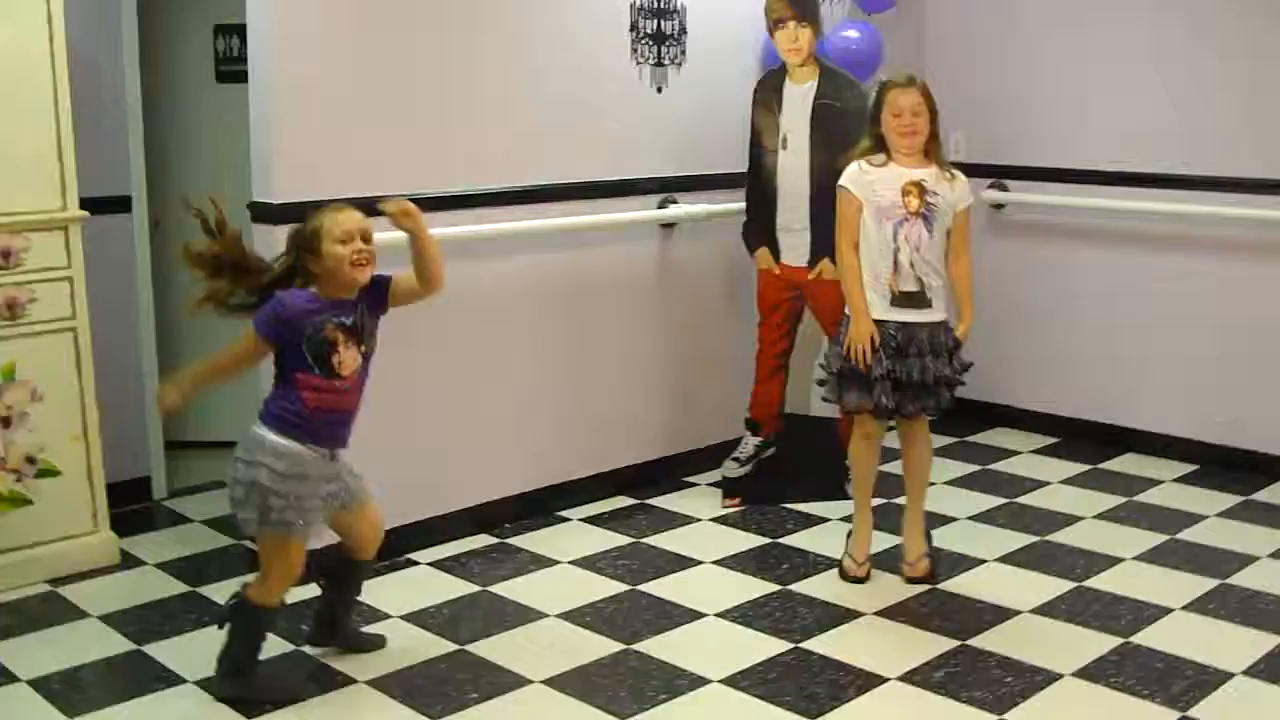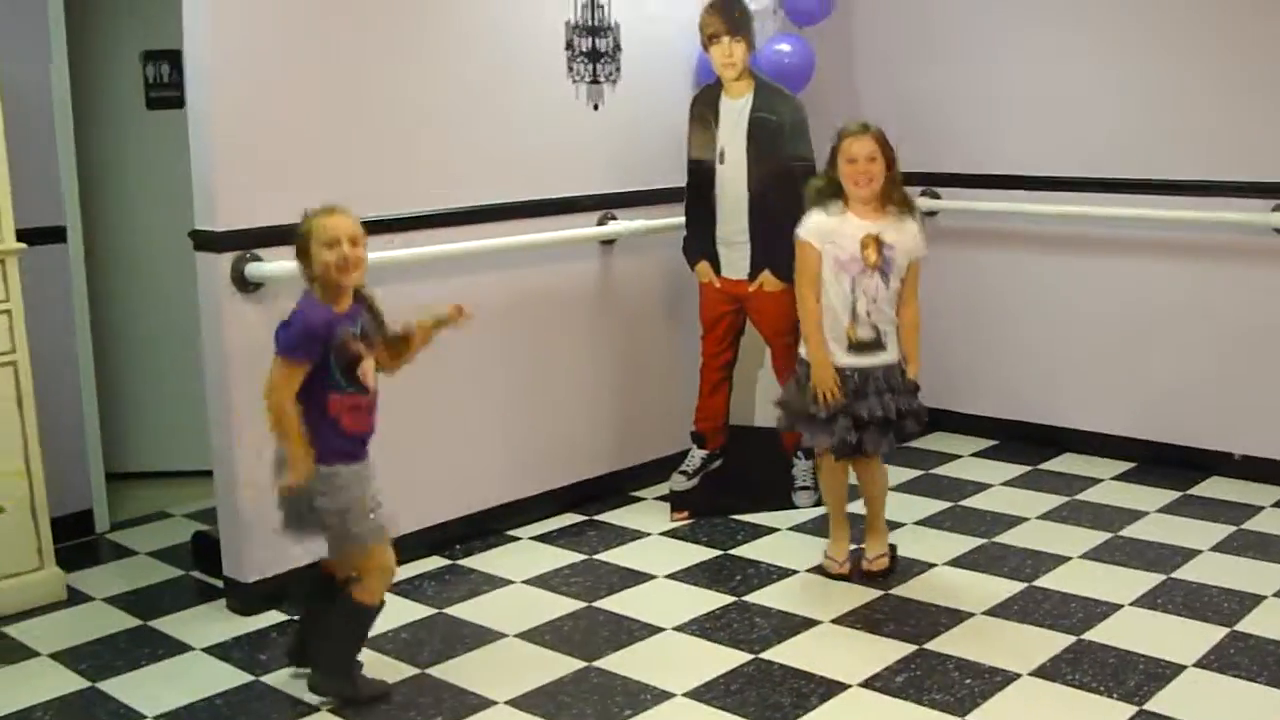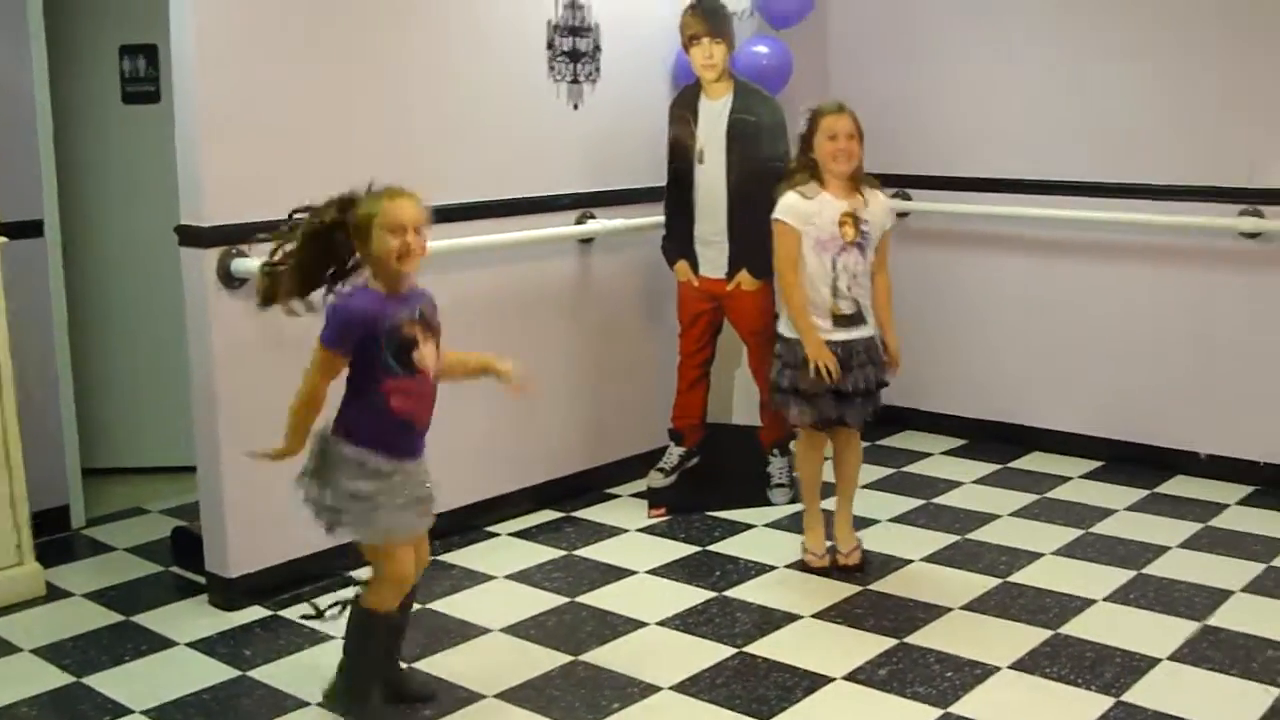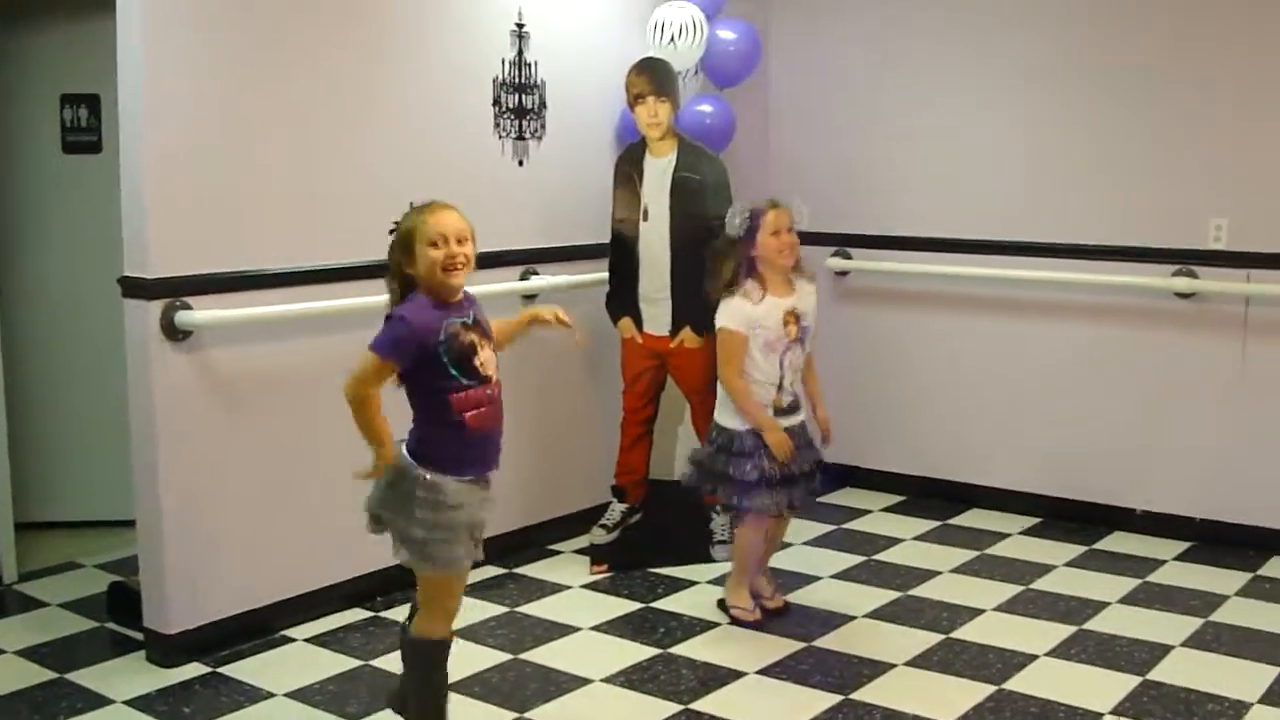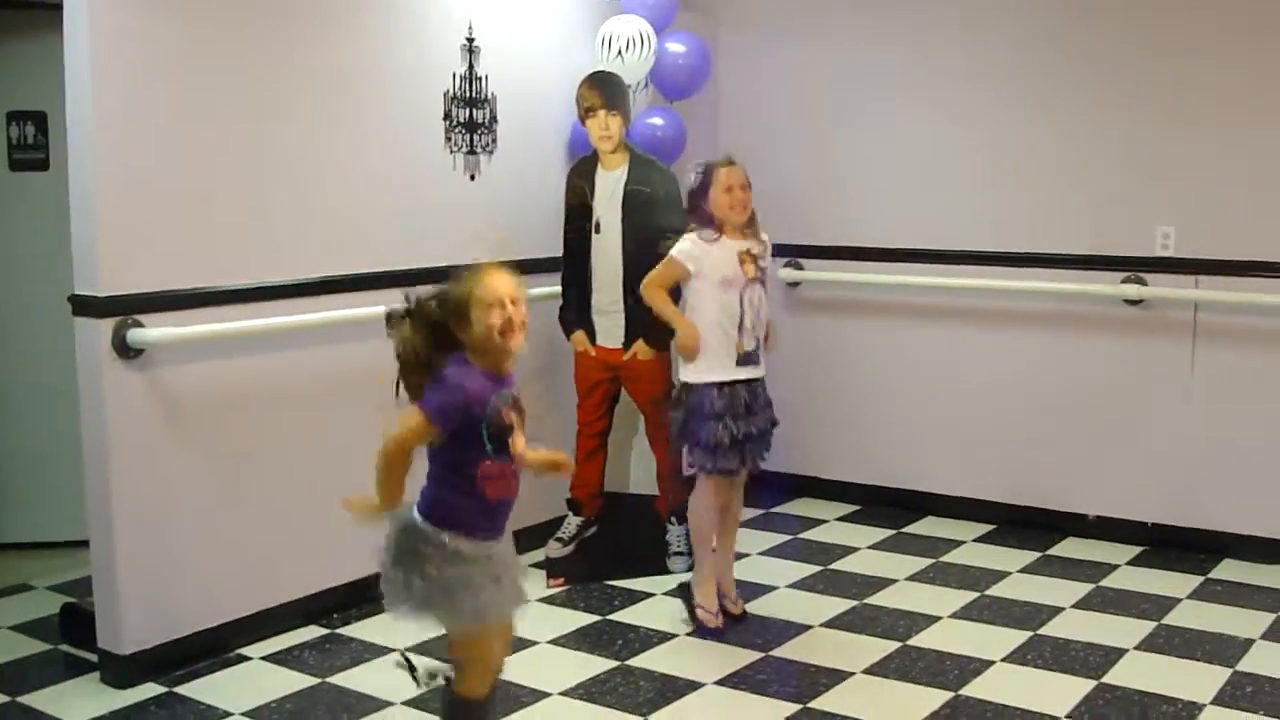
dt=0.7s
person 1, frame 1
left shoulder: (845, 94)
right shoulder: (766, 90)
right elbow: (756, 170)
left wrist: (842, 253)
right wrist: (756, 241)
left hip: (827, 258)
right hip: (777, 255)
right knee: (770, 349)
left ankle: (856, 443)
right ankle: (760, 434)
person 1, frame 2
left shoulder: (782, 107)
right shoulder: (703, 104)
left elbow: (802, 190)
right elbow: (696, 185)
left wrist: (783, 264)
right wrist: (696, 253)
left hip: (769, 268)
right hip: (716, 268)
left knee: (789, 364)
right knee: (714, 361)
left ankle: (801, 453)
right ankle: (706, 446)
person 1, frame 3
left shoulder: (761, 107)
right shoulder: (683, 106)
left elbow: (778, 190)
right elbow: (675, 184)
left wrist: (759, 264)
right wrist: (675, 252)
left hip: (745, 267)
right hip: (694, 266)
left knee: (766, 363)
right knee: (692, 359)
left ankle: (777, 451)
right ankle: (684, 444)
person 1, frame 4
left shoulder: (705, 167)
right shoulder: (628, 164)
left elbow: (721, 250)
right elbow: (620, 242)
left wrist: (702, 321)
right wrist: (619, 311)
left hip: (689, 326)
right hip: (639, 324)
left knee: (708, 420)
right knee: (635, 416)
left ankle: (719, 509)
right ankle: (626, 500)
person 1, frame 5
left shoulder: (656, 179)
right shoulder: (579, 178)
right elbow: (572, 256)
left wrist: (655, 333)
right wrist: (571, 323)
left hip: (642, 337)
right hip: (591, 336)
left knee: (661, 432)
right knee: (590, 429)
left ankle: (675, 520)
right ankle: (582, 514)
person 2, frame 1
left shoulder: (368, 293)
right shoulder: (291, 305)
left elbow: (429, 282)
right elbow: (237, 357)
left wrist: (414, 227)
right wrist: (181, 388)
left hip: (325, 452)
right hip: (284, 451)
left knee: (368, 534)
right knee: (283, 570)
left ankle: (333, 622)
right ankle: (234, 671)
person 2, frame 2
left shoulder: (359, 309)
right shoulder: (308, 322)
left elbow: (390, 355)
right elbow: (279, 395)
left wrist: (433, 325)
right wrist: (298, 462)
left hip: (347, 463)
right hip: (326, 470)
left knee: (349, 562)
right knee: (378, 569)
left ankle: (310, 645)
right ankle: (334, 671)
person 2, frame 3
left shoulder: (416, 299)
right shoulder: (359, 308)
right elbow: (318, 376)
left wrist: (490, 364)
right wrist: (294, 439)
left hip: (405, 456)
right hip: (367, 463)
left knee: (408, 571)
right knee: (397, 572)
left ankle: (378, 666)
person 2, frame 4
left shoulder: (466, 302)
right shoulder: (412, 320)
right elbow: (359, 386)
left wrist: (531, 315)
right wrist: (384, 453)
left hip: (469, 477)
right hip: (434, 480)
left knee: (440, 598)
right knee: (439, 605)
person 2, frame 5
left shoulder: (501, 374)
right shoulder: (461, 383)
right elbow: (398, 443)
left wrist: (536, 458)
right wrist: (386, 503)
left hip: (483, 539)
right hip: (447, 542)
left knee: (497, 647)
right knee: (484, 661)
person 3, frame 1
left shoulder: (952, 183)
right shoulder: (861, 175)
left elbow: (958, 258)
right elbow: (847, 250)
left wrist: (966, 319)
right wrist: (859, 316)
left hip: (928, 324)
right hip: (875, 324)
left knee: (916, 425)
right knee: (868, 426)
left ankle: (914, 530)
right ankle: (860, 530)
person 3, frame 2
left shoulder: (906, 229)
right shoulder: (819, 224)
left elbow: (907, 303)
right elbow: (807, 295)
left wrist: (912, 362)
right wrist: (819, 360)
left hip: (881, 364)
right hip: (831, 363)
left knee: (870, 456)
right knee: (833, 454)
left ankle: (876, 537)
right ankle: (839, 538)
person 3, frame 3
left shoulder: (876, 204)
right shoulder: (795, 204)
left elbow: (879, 274)
right elbow: (787, 277)
left wrist: (888, 333)
right wrist: (812, 339)
left hip: (858, 338)
right hip: (807, 339)
left knee: (849, 430)
right knee: (812, 429)
left ankle: (844, 521)
right ankle: (814, 523)
person 3, frame 4
left shoulder: (805, 292)
right shoulder: (739, 304)
right elbow: (729, 374)
left wrist: (818, 408)
right wrist: (766, 427)
left hip: (789, 423)
right hip: (745, 427)
left knee: (782, 511)
right knee: (758, 513)
left ankle: (759, 577)
right ankle: (737, 589)
person 3, frame 5
left shoulder: (759, 244)
right shoulder: (696, 247)
right elbow: (650, 287)
left wrist: (766, 325)
right wrist: (682, 325)
left hip: (749, 377)
right hip: (708, 380)
left knee: (738, 475)
right knee: (713, 477)
left ankle: (721, 570)
right ankle: (704, 578)
